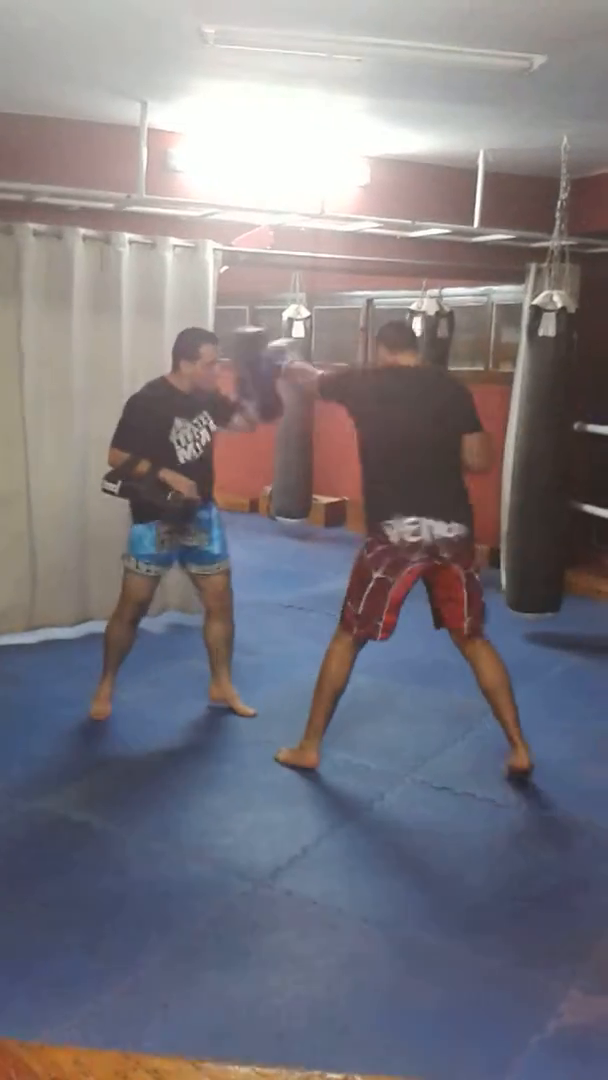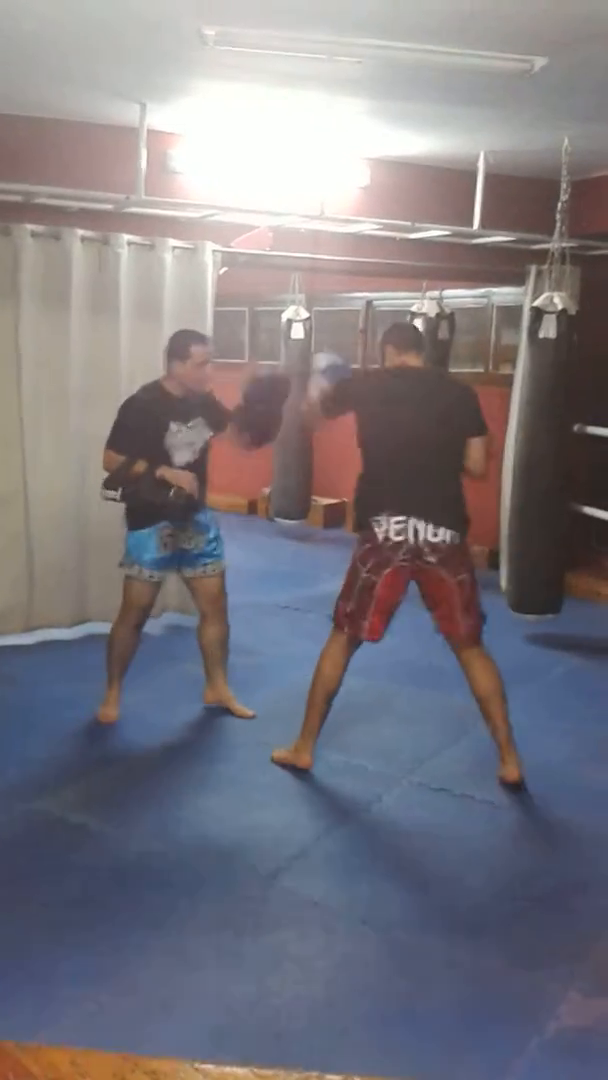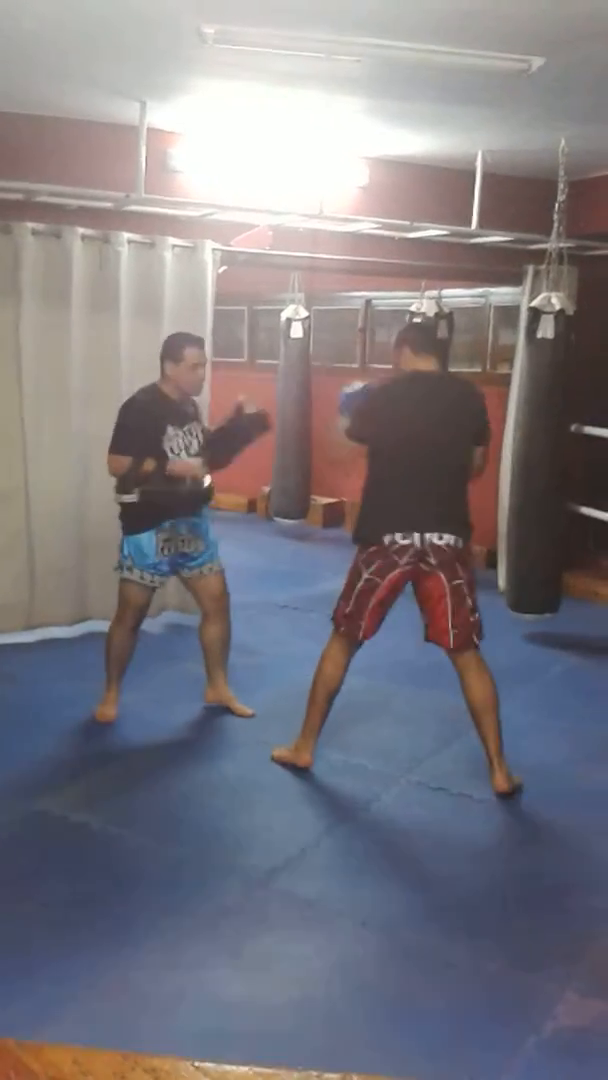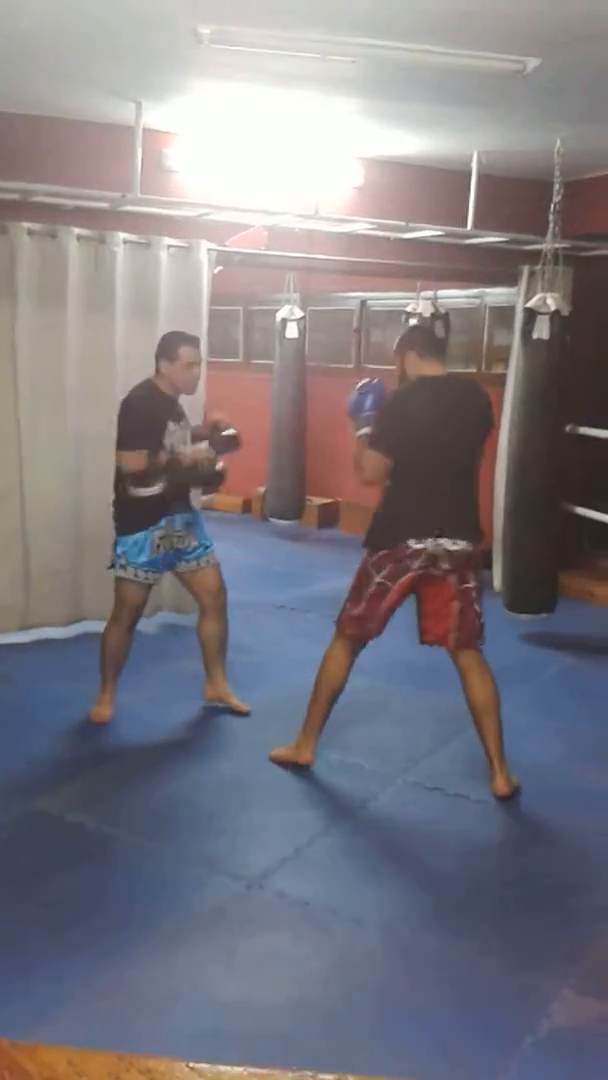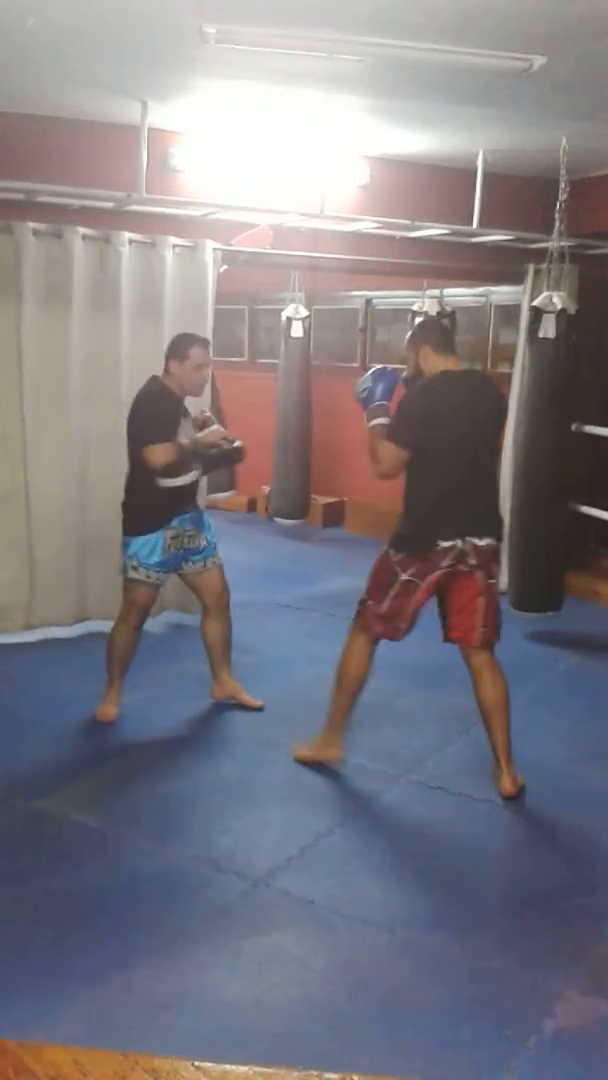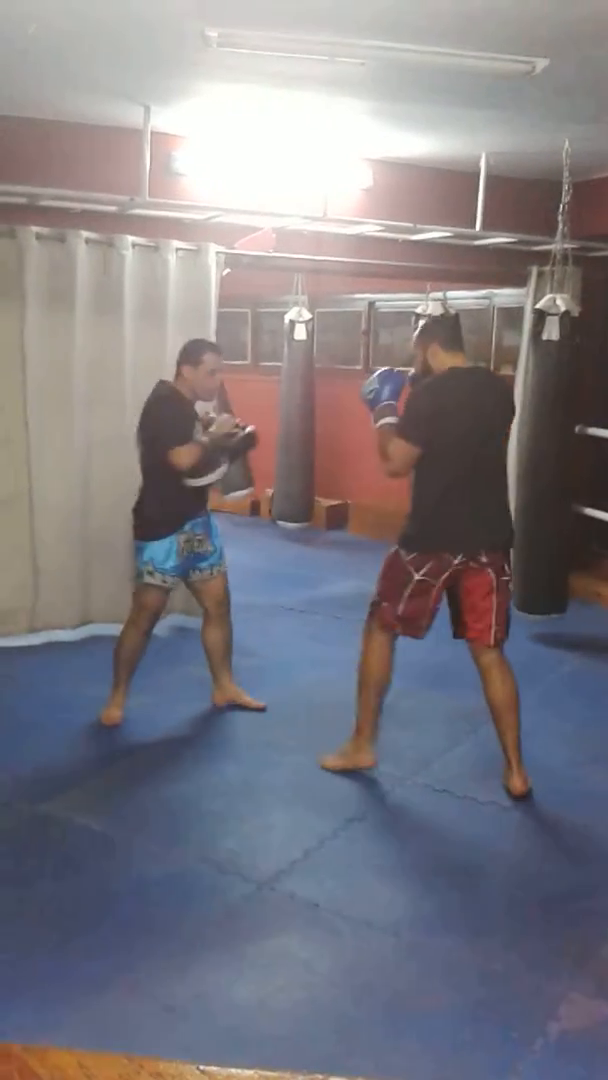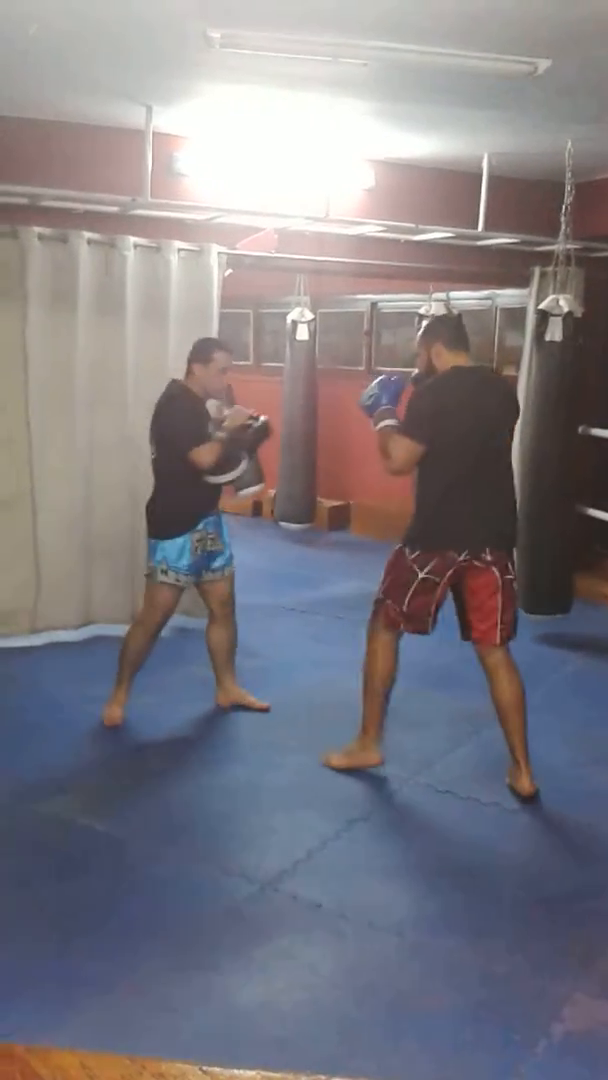
dt=0.1s
person 1, frame 1
left shoulder: (364, 382)
right shoulder: (452, 389)
left elbow: (313, 380)
right elbow: (477, 461)
left wrist: (285, 365)
left hip: (394, 532)
right hip: (451, 529)
left knee: (348, 637)
right knee: (473, 639)
left ankle: (309, 746)
right ankle: (518, 749)
person 1, frame 2
left shoulder: (368, 385)
right shoulder: (459, 393)
left elbow: (321, 407)
right elbow: (478, 465)
left wrist: (328, 380)
left hip: (386, 534)
right hip: (444, 535)
left knee: (342, 638)
right knee: (469, 647)
left ankle: (303, 747)
right ankle: (509, 761)
person 1, frame 3
left shoulder: (383, 396)
right shoulder: (471, 398)
left elbow: (346, 446)
left wrist: (356, 416)
left hip: (389, 538)
right hip: (448, 539)
left knee: (343, 638)
right knee: (466, 654)
left ankle: (304, 745)
right ankle: (499, 769)
person 1, frame 4
left shoulder: (400, 403)
right shoulder: (477, 398)
left elbow: (371, 473)
left wrist: (365, 423)
left hip: (399, 542)
right hip: (458, 542)
left knee: (347, 639)
right knee: (468, 654)
left ankle: (305, 744)
right ankle: (499, 772)
person 1, frame 5
left shoulder: (422, 397)
right shoulder: (491, 393)
left elbow: (385, 465)
left wrist: (377, 410)
left hip: (423, 540)
right hip: (479, 539)
left knee: (364, 630)
right knee: (480, 653)
left ankle: (331, 740)
right ankle: (506, 771)
person 1, frame 6
left shoulder: (429, 394)
right shoulder: (498, 390)
left elbow: (396, 463)
left wrist: (384, 410)
left hip: (433, 538)
right hip: (489, 538)
left knee: (380, 628)
right knee: (489, 652)
left ankle: (362, 745)
right ankle: (516, 771)
person 1, frame 7
left shoulder: (432, 393)
right shoulder: (502, 390)
left elbow: (400, 460)
left wrist: (384, 415)
left hip: (437, 536)
right hip: (493, 537)
left knee: (384, 626)
right knee: (495, 651)
left ankle: (368, 742)
right ankle: (521, 770)
person 2, frame 1
left shoulder: (205, 396)
right shoulder: (147, 402)
left elbow: (242, 422)
right elbow: (117, 458)
right wrist: (165, 476)
left hip: (201, 516)
right hip: (155, 521)
left knee: (221, 602)
right knee: (131, 607)
left ankle: (222, 687)
right ankle: (106, 688)
person 2, frame 2
left shoulder: (200, 400)
right shoulder: (142, 406)
right elbow: (112, 461)
right wrist: (163, 472)
left hip: (196, 520)
right hip: (152, 524)
left knee: (214, 605)
right knee: (134, 613)
left ankle: (217, 688)
right ankle: (112, 693)
person 2, frame 3
left shoulder: (188, 406)
right shoulder: (140, 408)
left elbow: (203, 448)
right elbow: (117, 464)
left wrist: (236, 426)
right wrist: (173, 467)
left hip: (190, 522)
right hip: (148, 528)
left knee: (216, 604)
right knee: (130, 615)
left ankle: (218, 687)
right ankle: (111, 693)
person 2, frame 4
left shoulder: (172, 403)
right shoulder: (139, 404)
right elbow: (131, 463)
left wrist: (203, 445)
right wrist: (185, 455)
left hip: (182, 518)
right hip: (142, 525)
left knee: (214, 598)
right knee: (126, 613)
left ankle: (217, 685)
right ankle: (106, 693)
person 2, frame 5
left shoulder: (174, 402)
right shoulder: (152, 401)
right elbow: (158, 459)
left wrist: (204, 436)
right wrist: (201, 440)
left hip: (187, 517)
right hip: (151, 523)
left knee: (217, 599)
right knee: (135, 612)
left ankle: (224, 683)
right ankle: (112, 692)
person 2, frame 6
left shoulder: (184, 406)
right shoulder: (164, 405)
right elbow: (183, 460)
left wrist: (216, 437)
right wrist: (215, 435)
left hip: (196, 522)
right hip: (163, 529)
left knee: (218, 605)
right knee: (144, 617)
left ankle: (224, 687)
right ankle: (117, 696)
person 2, frame 7
left shoulder: (193, 404)
right shoulder: (177, 404)
right elbow: (205, 458)
left wrist: (229, 432)
right wrist: (229, 430)
left hip: (206, 521)
right hip: (177, 526)
left knee: (223, 607)
right knee: (155, 615)
left ankle: (228, 688)
right ankle: (119, 694)
